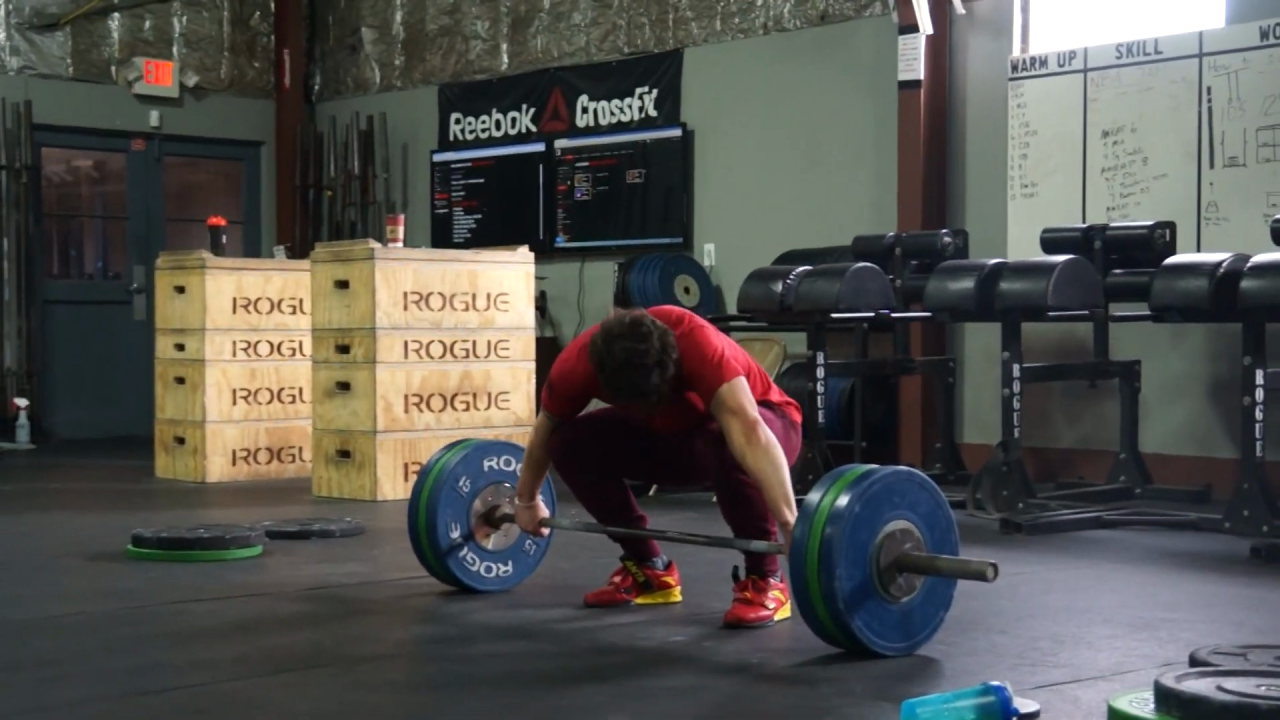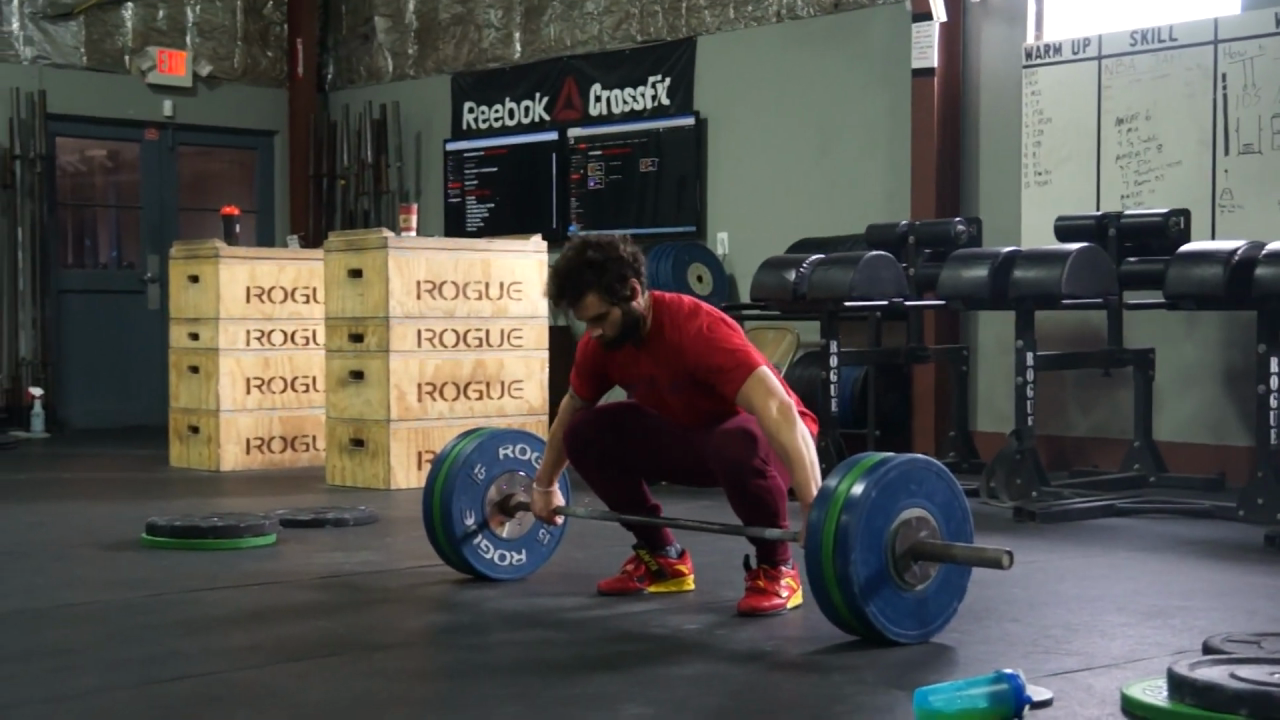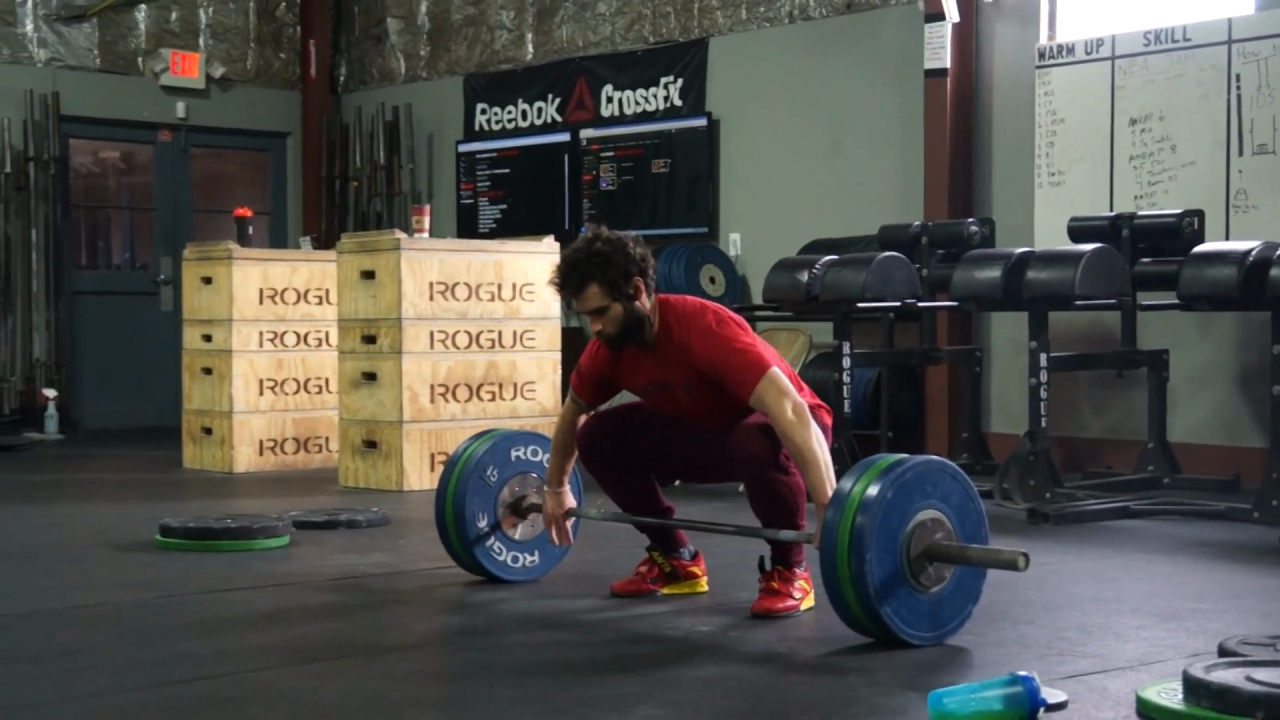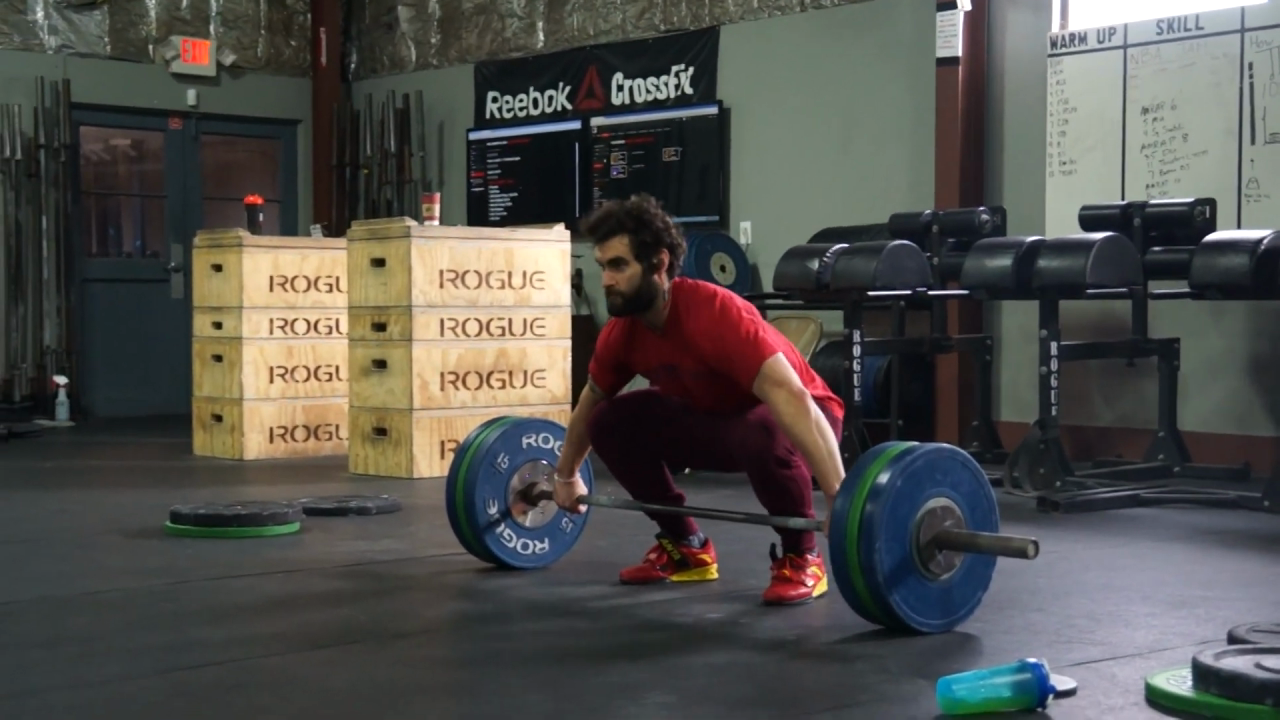
dt=0.5s
person 1, frame 1
left shoulder: (691, 338)
right shoulder: (577, 363)
left elbow: (746, 432)
right elbow: (547, 428)
left wrist: (792, 526)
right wrist: (527, 502)
left hip: (761, 418)
left knee: (726, 454)
right knee: (570, 445)
left ankle: (765, 581)
right ankle: (648, 567)
person 1, frame 2
left shoulder: (698, 329)
right shoulder: (600, 343)
left elbow: (779, 411)
right elbow: (572, 407)
left wrist: (815, 506)
right wrist: (544, 485)
left hip: (775, 435)
right hip: (691, 434)
left knee: (736, 449)
right knee: (584, 434)
left ankle: (776, 568)
right ankle: (662, 557)
person 1, frame 3
left shoulder: (707, 329)
right shoulder: (607, 350)
left elbow: (790, 411)
right elbow: (573, 412)
left wrist: (831, 510)
right wrist: (555, 489)
left hip: (779, 427)
right hip: (705, 431)
left knee: (761, 447)
right knee: (597, 437)
left ankle: (789, 571)
right ankle: (676, 559)
person 1, frame 4
left shoulder: (714, 316)
right shoulder: (621, 333)
left elbow: (790, 399)
right elbow: (591, 401)
left wrist: (839, 498)
right wrist: (566, 476)
left hip: (795, 419)
right hip: (716, 417)
left knee: (761, 438)
right knee: (609, 422)
left ankle: (801, 558)
right ankle: (685, 546)
